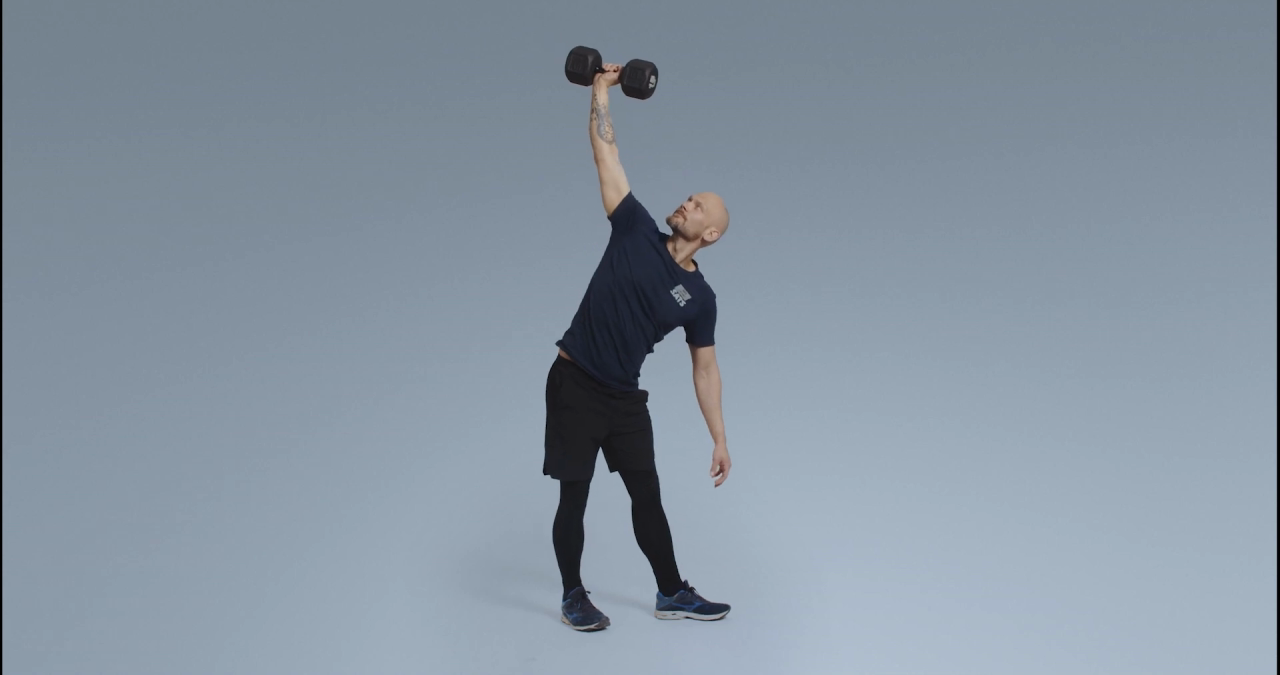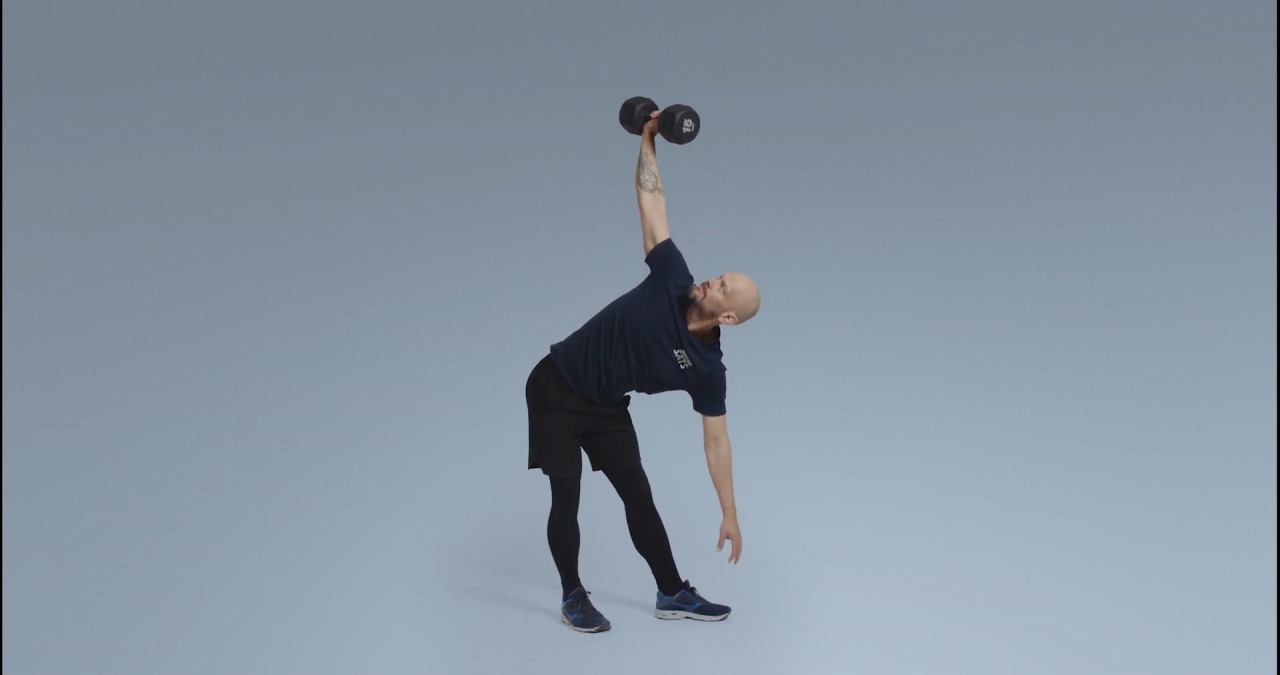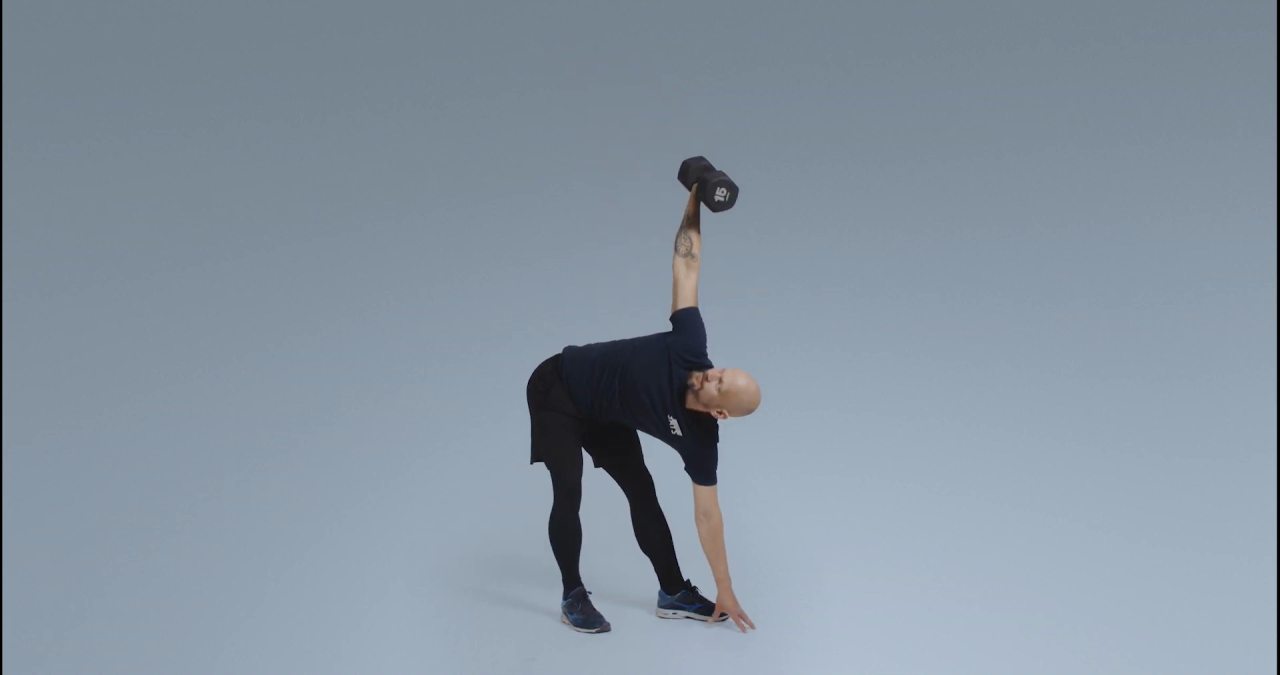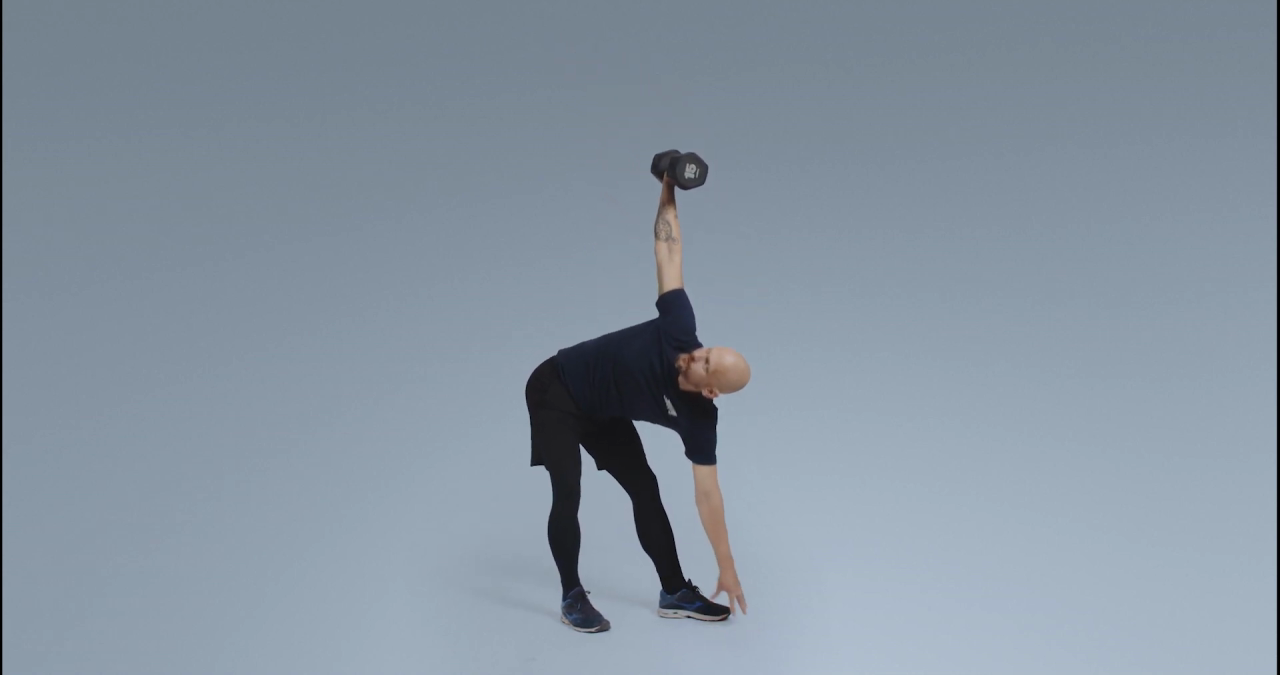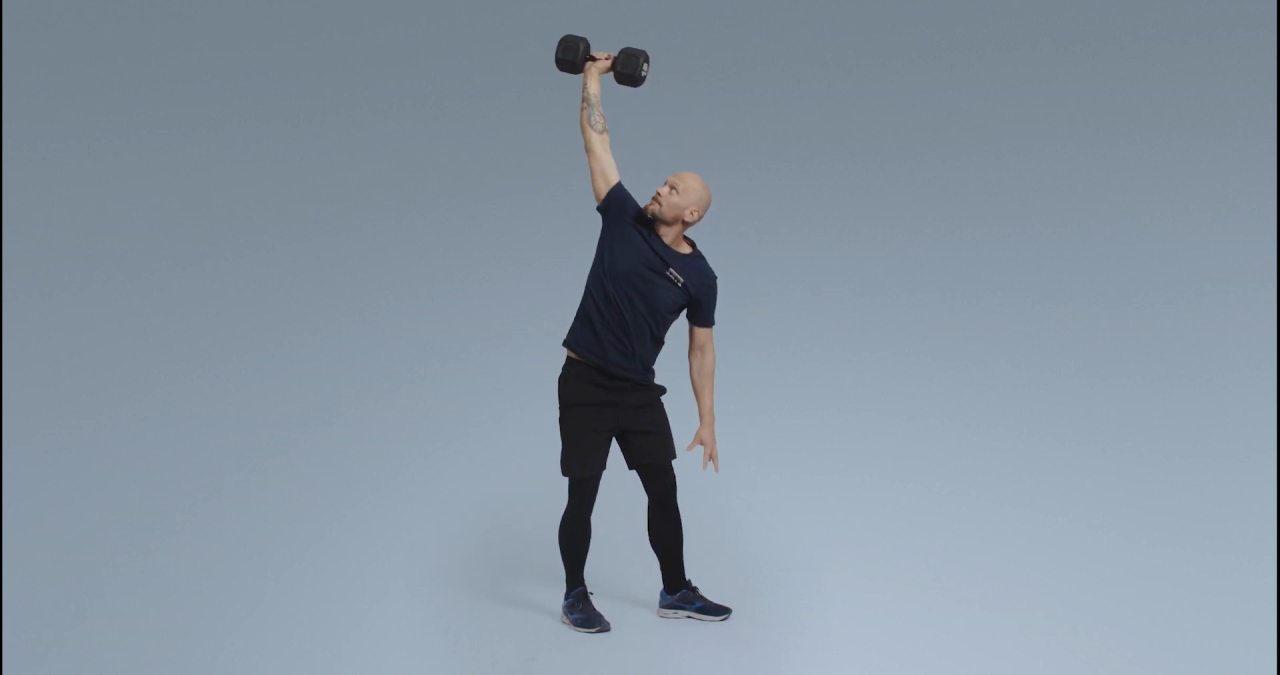
dt=1s
person 1, frame 1
left shoulder: (700, 297)
right shoulder: (635, 231)
left elbow: (705, 369)
right elbow: (605, 154)
left wrist: (719, 439)
right wrist: (601, 90)
left hip: (626, 396)
right hip: (576, 385)
left knee: (647, 495)
right knee: (575, 496)
left ankle: (671, 592)
right ankle: (573, 597)
person 1, frame 2
left shoulder: (706, 368)
right shoulder: (672, 280)
left elbow: (716, 441)
right elbow: (651, 201)
left wrist: (729, 514)
right wrist: (647, 139)
left hip: (605, 406)
right hip: (555, 388)
left knee: (638, 494)
right knee: (567, 496)
left ankle: (672, 593)
right ankle: (573, 597)
person 1, frame 3
left shoulder: (699, 438)
right shoulder: (690, 350)
left elbow: (707, 512)
right elbow: (686, 265)
left wrist: (726, 590)
right wrist: (694, 205)
left hip: (602, 414)
right hip: (556, 387)
left knee: (642, 490)
right knee: (569, 491)
left ankle: (673, 592)
right ankle: (573, 596)
person 1, frame 4
left shoulder: (697, 419)
right shoulder: (680, 334)
left elbow: (707, 493)
right elbow: (668, 250)
left wrist: (727, 569)
right wrist: (668, 192)
left hip: (602, 412)
right hip: (555, 391)
left knee: (645, 489)
right knee: (568, 493)
left ankle: (675, 592)
right ankle: (572, 597)
person 1, frame 5
left shoulder: (699, 277)
right shoulder: (626, 220)
left elbow: (701, 349)
right elbow: (597, 142)
left wrist: (707, 422)
right wrist: (592, 77)
left hip: (639, 391)
right hip: (585, 384)
left knee: (663, 490)
right knee: (583, 495)
left ankle: (674, 591)
right ankle: (575, 596)
